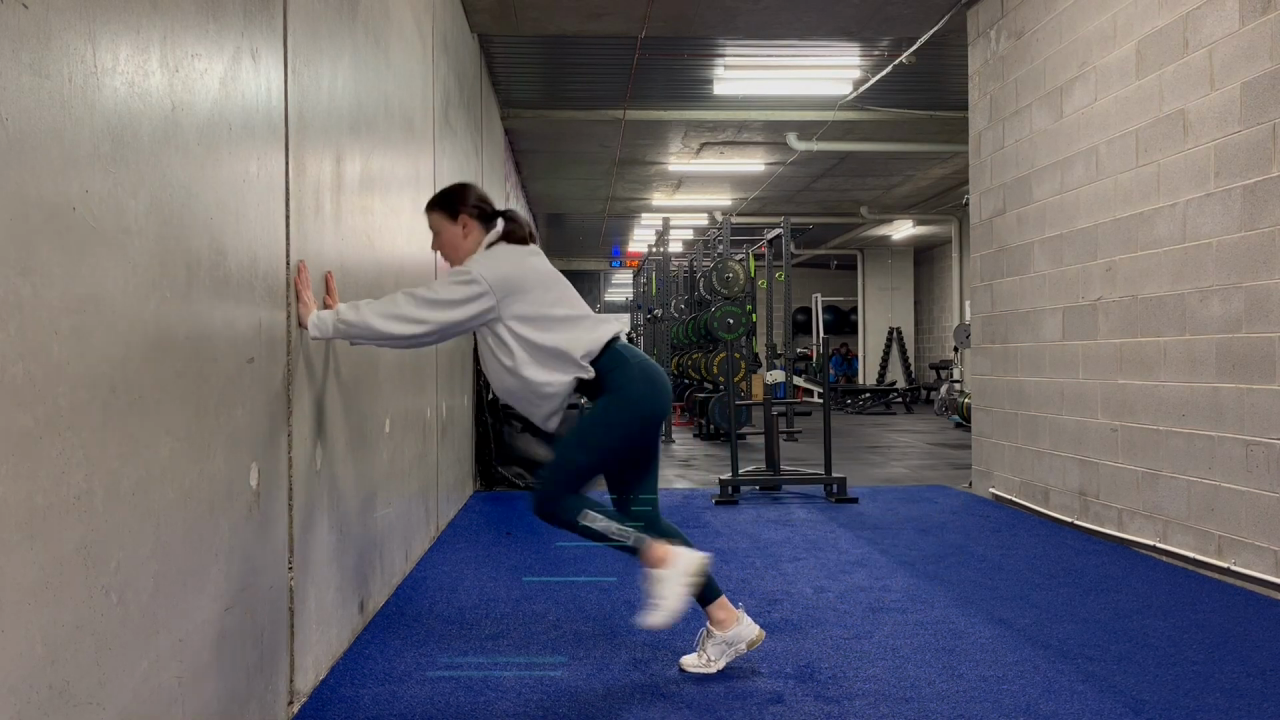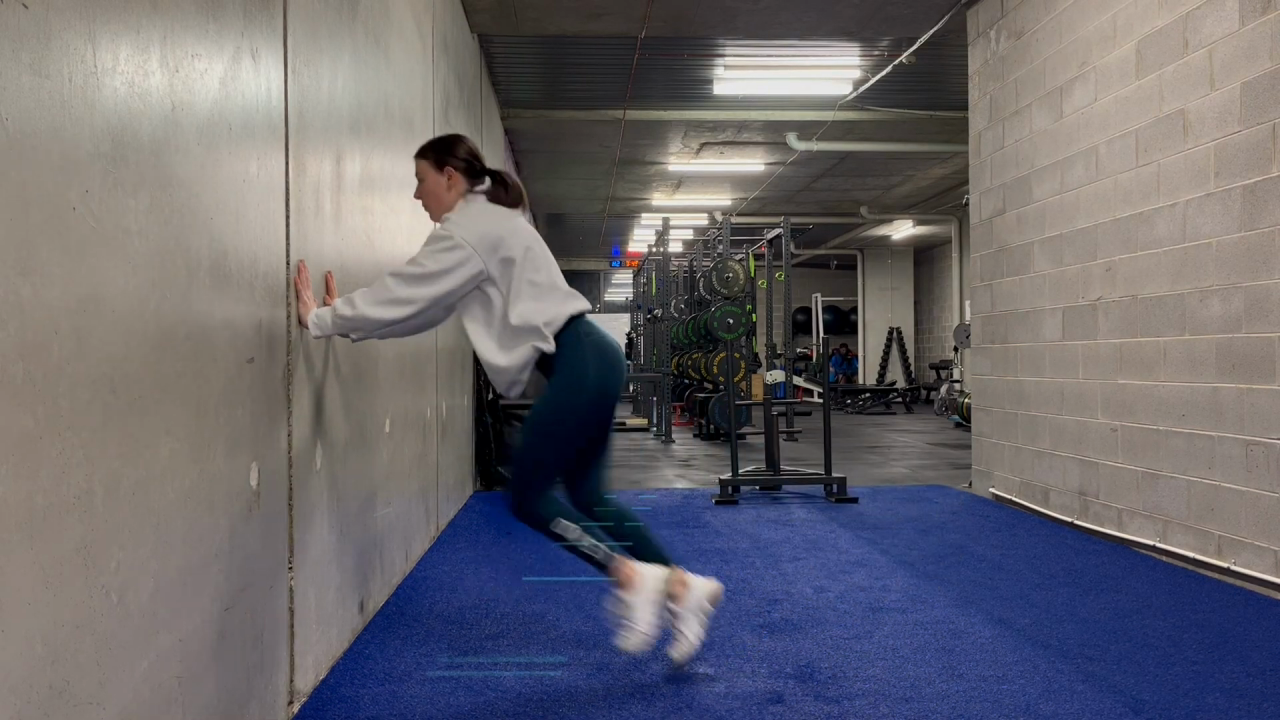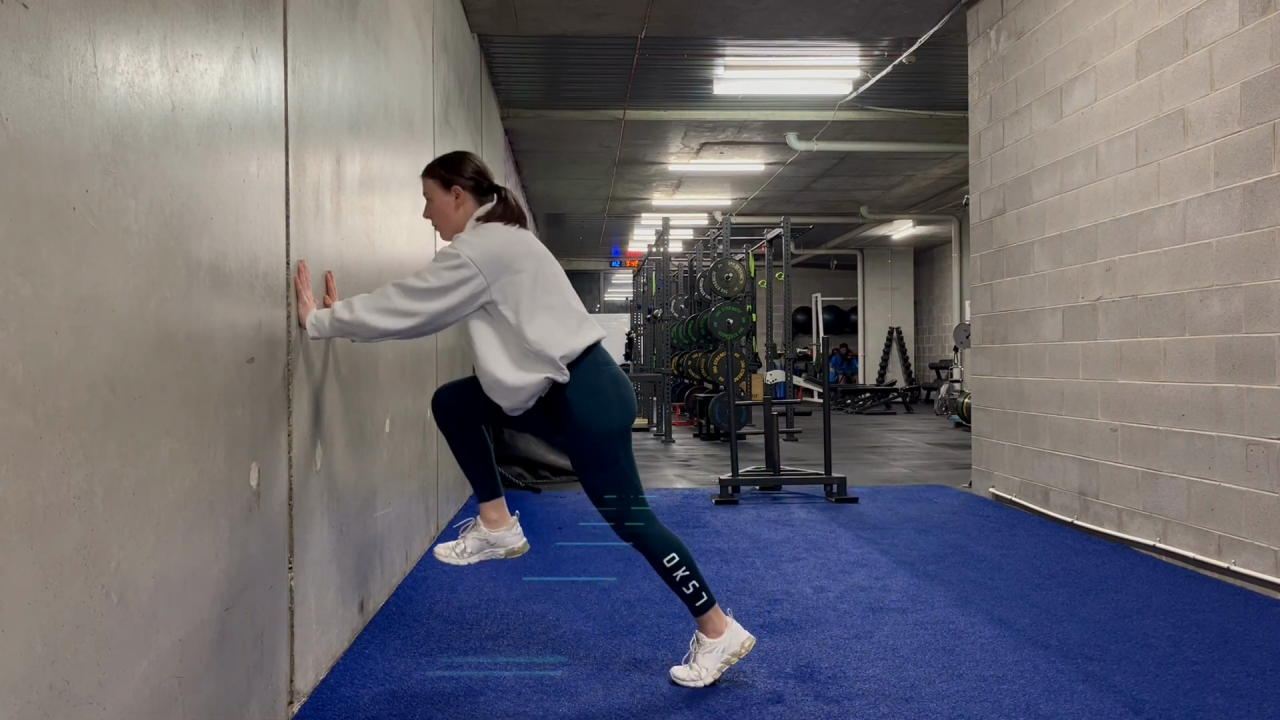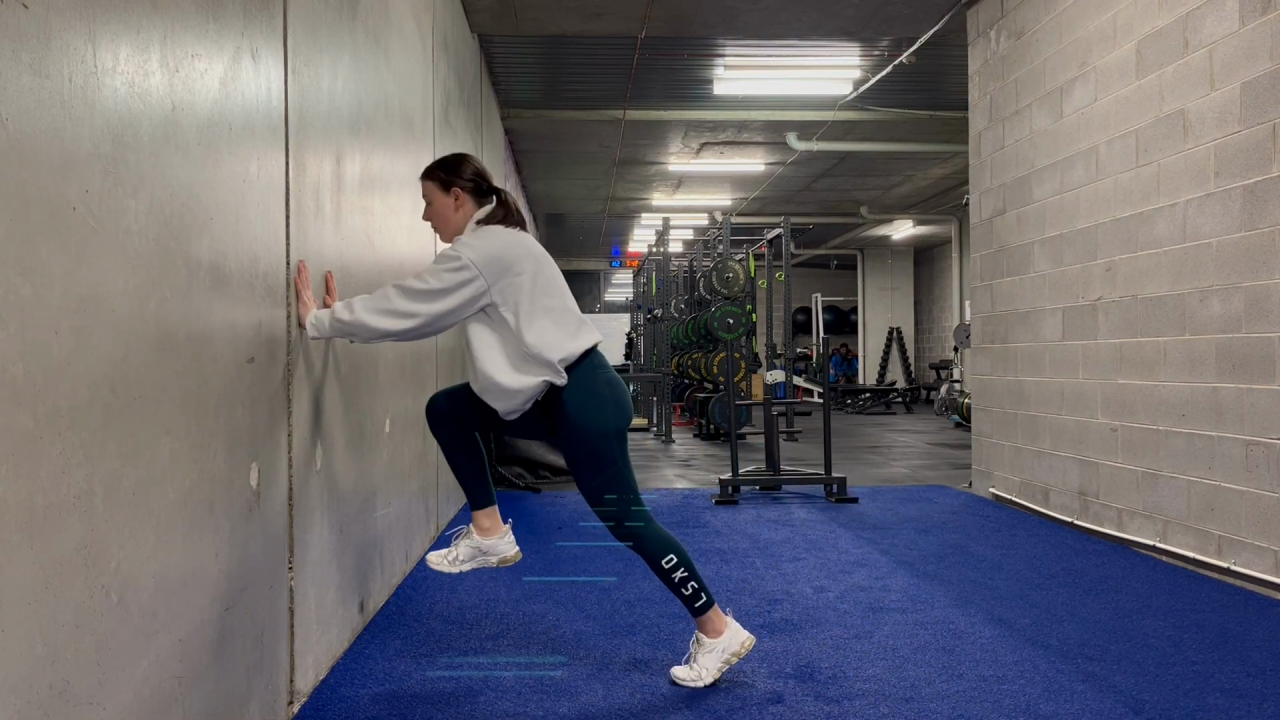
dt=0.4s
person 1, frame 1
left shoulder: (492, 271)
right shoulder: (501, 265)
left elbow: (412, 315)
right elbow: (421, 318)
left wrist: (321, 321)
right wrist: (343, 318)
left hip: (630, 384)
right hip: (625, 388)
left knee: (553, 494)
right knee: (637, 517)
left ankle: (670, 559)
right ankle: (729, 623)
person 1, frame 2
left shoulder: (472, 229)
right shoulder: (482, 224)
left elbow: (405, 299)
right elbow: (419, 303)
left wrist: (322, 319)
right wrist: (347, 315)
left hip: (581, 363)
right hip: (581, 363)
left knee: (527, 495)
right knee: (583, 497)
left ankle: (633, 578)
right ankle: (683, 587)
person 1, frame 3
left shoulder: (482, 249)
right shoulder: (496, 242)
left elbow: (407, 306)
right elbow: (417, 305)
left wrist: (320, 320)
right wrist: (344, 314)
left hip: (587, 392)
right hip: (562, 389)
left knee: (628, 518)
right knee: (452, 403)
left ankle: (720, 632)
right ankle: (497, 525)
person 1, frame 4
left shoulder: (483, 251)
right shoulder: (495, 245)
left elbow: (407, 307)
right elbow: (416, 306)
left wrist: (321, 320)
right wrist: (344, 314)
left hip: (584, 397)
right hip: (556, 394)
left knee: (625, 520)
right knee: (446, 411)
left ankle: (719, 632)
right ankle: (490, 534)
